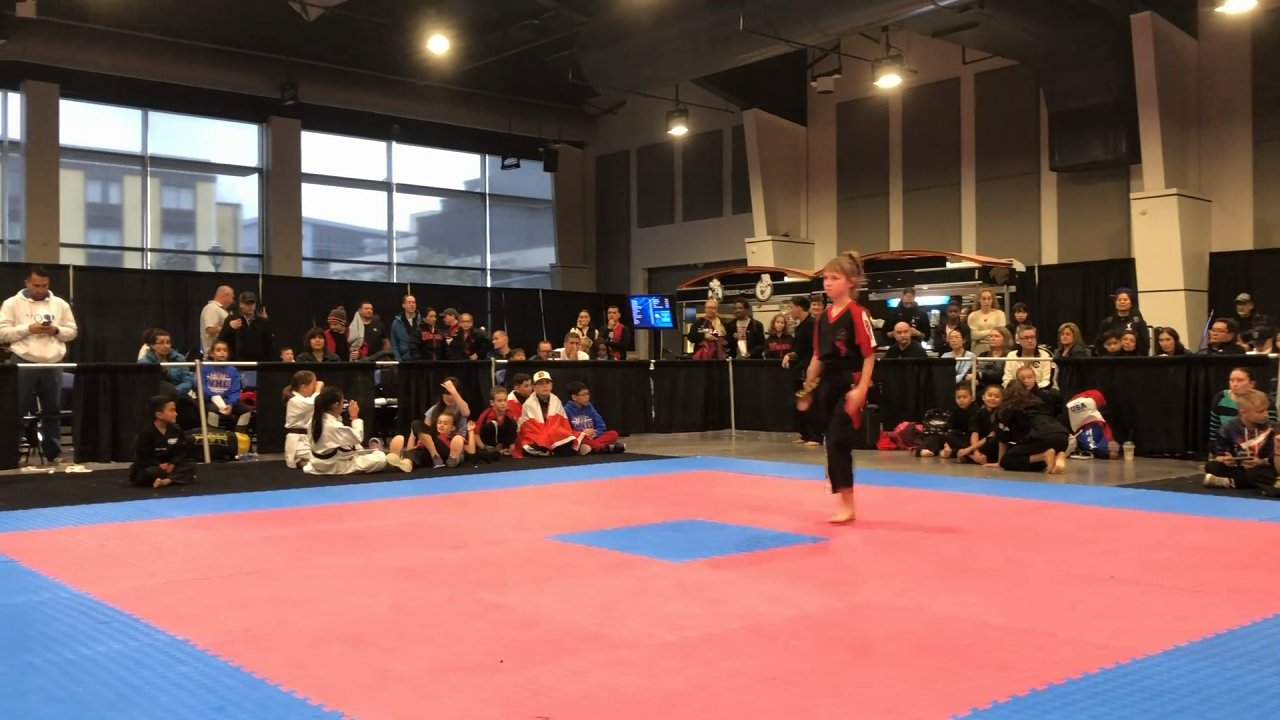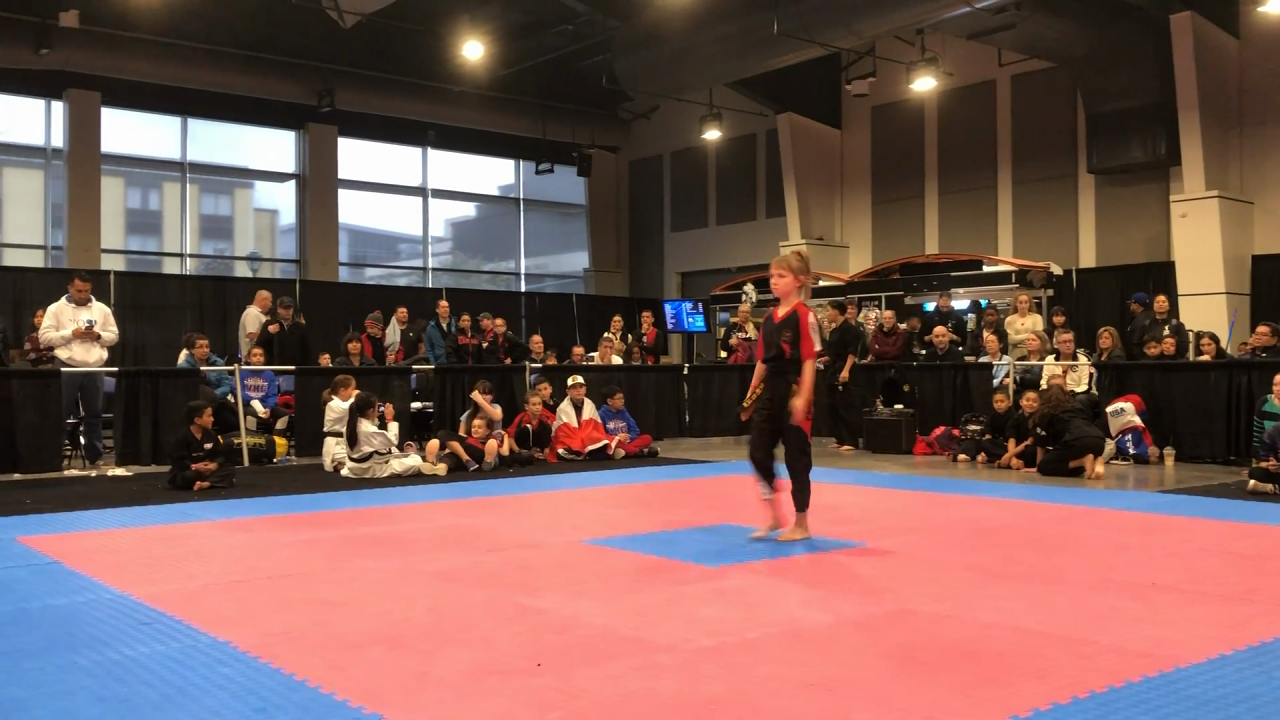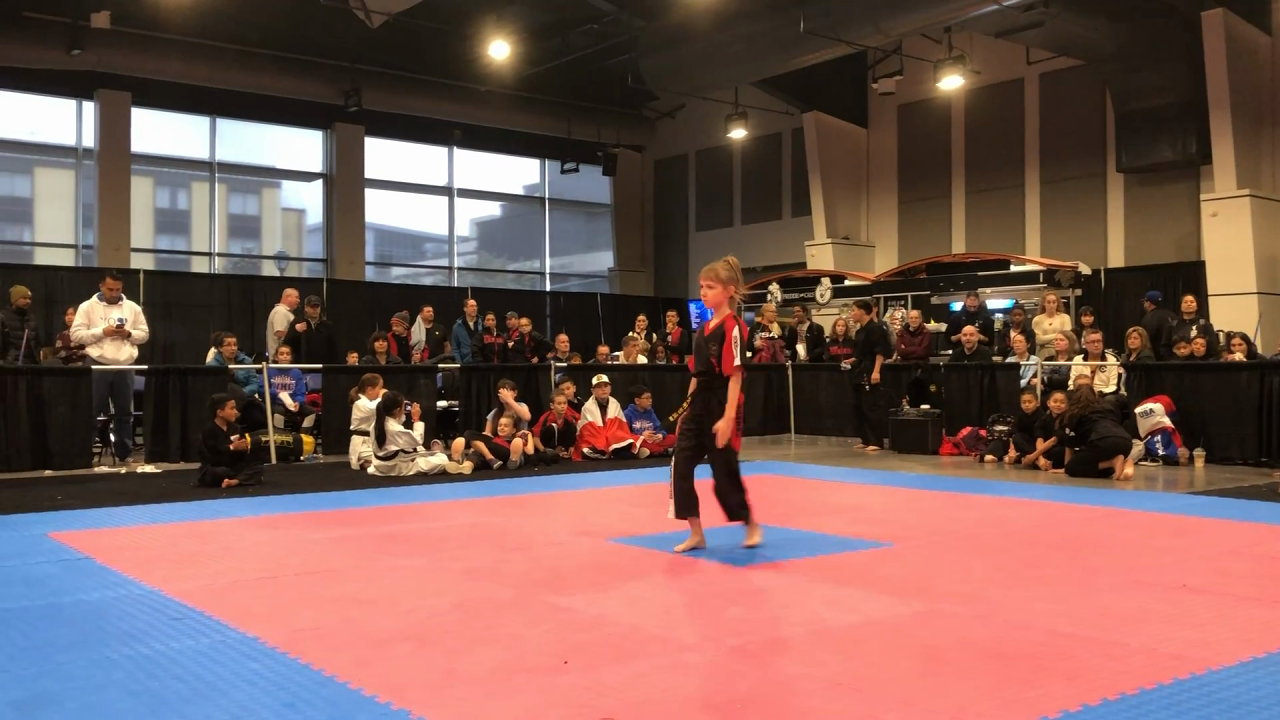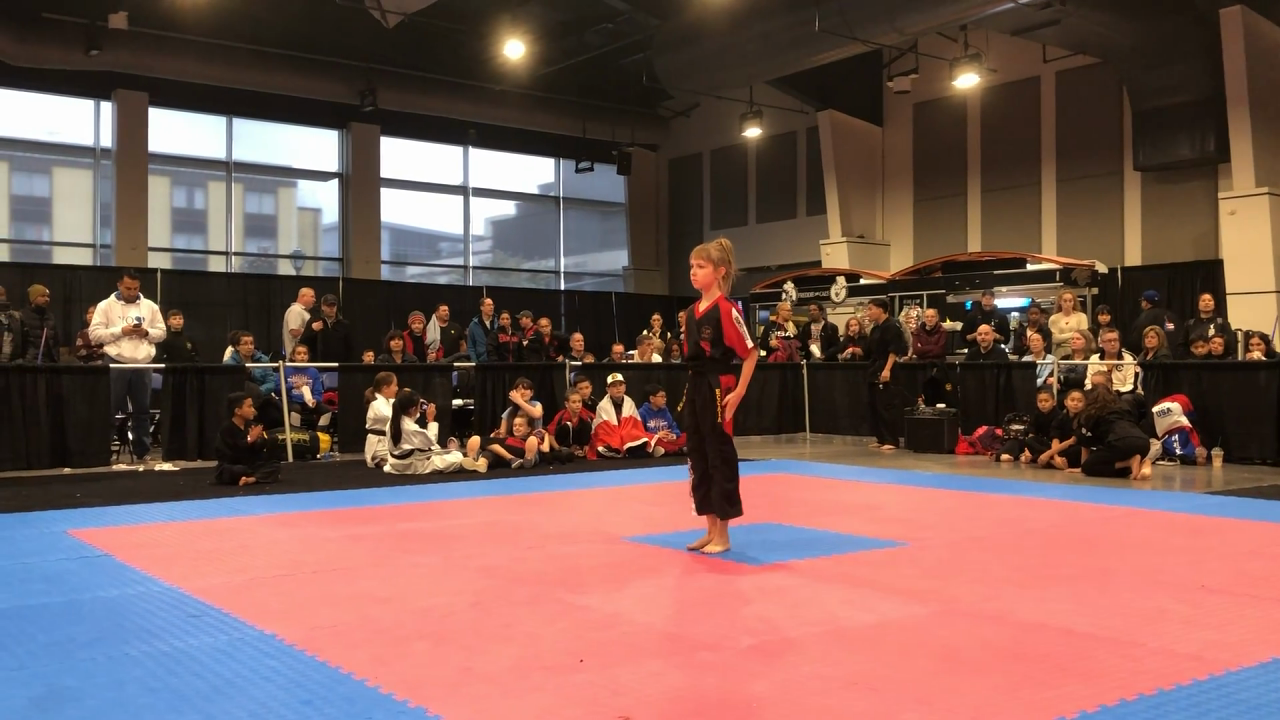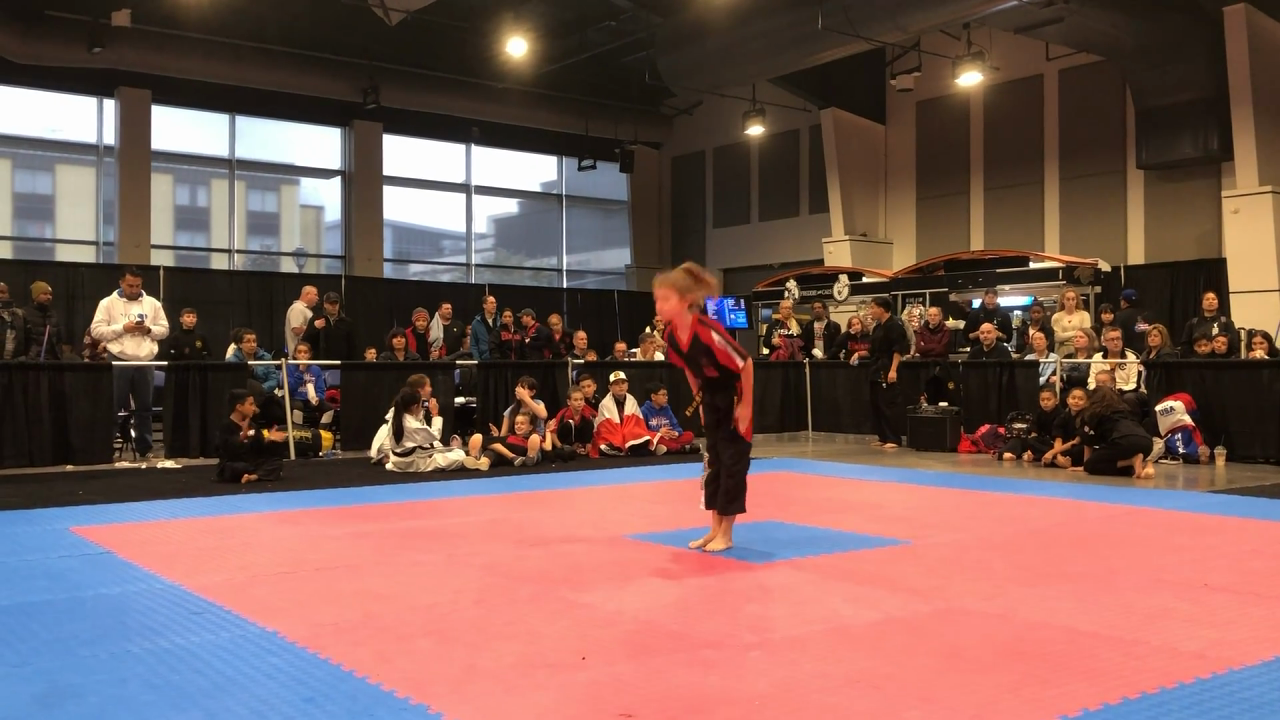
dt=0.5s
person 1, frame 1
left shoulder: (856, 314)
right shoulder: (824, 317)
left elbow: (869, 355)
left wrist: (862, 388)
right wrist: (807, 388)
left hip: (849, 384)
right hip: (828, 385)
left knee: (837, 443)
right knee: (839, 444)
left ankle: (846, 504)
right ankle: (848, 505)
person 1, frame 2
left shoulder: (804, 315)
right shoulder: (769, 319)
left elbow: (810, 359)
left wrist: (803, 396)
right wrist: (751, 393)
left hip: (795, 389)
right hip: (771, 389)
left knee: (797, 456)
right knee: (758, 451)
left ankle: (801, 524)
right ankle: (774, 514)
person 1, frame 3
left shoulder: (733, 327)
right shoulder: (703, 329)
left elbow: (734, 375)
left wrist: (729, 417)
right wrist: (687, 409)
left hip: (722, 403)
right hip: (699, 401)
left knee: (725, 472)
right knee: (682, 466)
left ankle: (750, 523)
right ankle: (696, 533)
person 1, frame 4
left shoulder: (726, 309)
right shoulder: (692, 312)
left elbow: (751, 353)
left wrist: (738, 392)
right wrist: (693, 389)
left hip: (718, 389)
right hip: (695, 387)
left knee: (720, 459)
right knee: (698, 460)
left ankle: (722, 535)
right ankle: (711, 530)
person 1, frame 5
left shoulder: (707, 331)
right shoulder: (670, 335)
left elbow: (744, 366)
left wrist: (746, 404)
right wrist: (701, 400)
left hip: (733, 398)
right hip: (711, 399)
left knee: (733, 461)
right knee: (714, 462)
left ankle: (725, 532)
right ankle: (715, 529)
person 2, frame 1
left shoulder: (60, 305)
left elbow: (72, 331)
left wrist: (56, 331)
right wrist: (27, 329)
left hip: (52, 365)
right hip: (23, 363)
left knee: (52, 411)
right knee: (18, 410)
left ankle: (53, 453)
person 2, frame 2
left shoulder: (102, 309)
right shoulder: (56, 309)
left elbow: (114, 336)
right elbow: (45, 337)
left wrist: (98, 335)
right wrist: (70, 334)
left hip: (94, 369)
right hip: (66, 367)
left knee: (94, 414)
right knee: (62, 414)
left ankle: (95, 456)
person 2, frame 3
left shoulder: (132, 308)
right shoulder: (87, 307)
left elbow: (144, 334)
right elbow: (76, 335)
left wrist: (129, 333)
right wrist: (101, 332)
left hip: (125, 367)
right hip: (97, 365)
left knee: (124, 412)
right knee: (92, 411)
left ankle: (124, 453)
person 2, frame 4
left shoulder: (150, 307)
right shoulder: (105, 306)
left elbow: (161, 333)
right elbow: (94, 334)
left wrist: (146, 333)
right wrist: (120, 331)
left hip: (142, 365)
right hip: (116, 364)
left knee: (142, 410)
right knee: (111, 410)
left ankle: (142, 451)
person 2, frame 5
left shoulder: (153, 304)
right shoulder: (108, 303)
left elbow: (164, 330)
right elbow: (96, 330)
left wrist: (149, 329)
right wrist: (122, 328)
left hip: (145, 362)
right hip: (118, 361)
left knee: (144, 408)
right knee: (114, 407)
left ankle: (145, 448)
